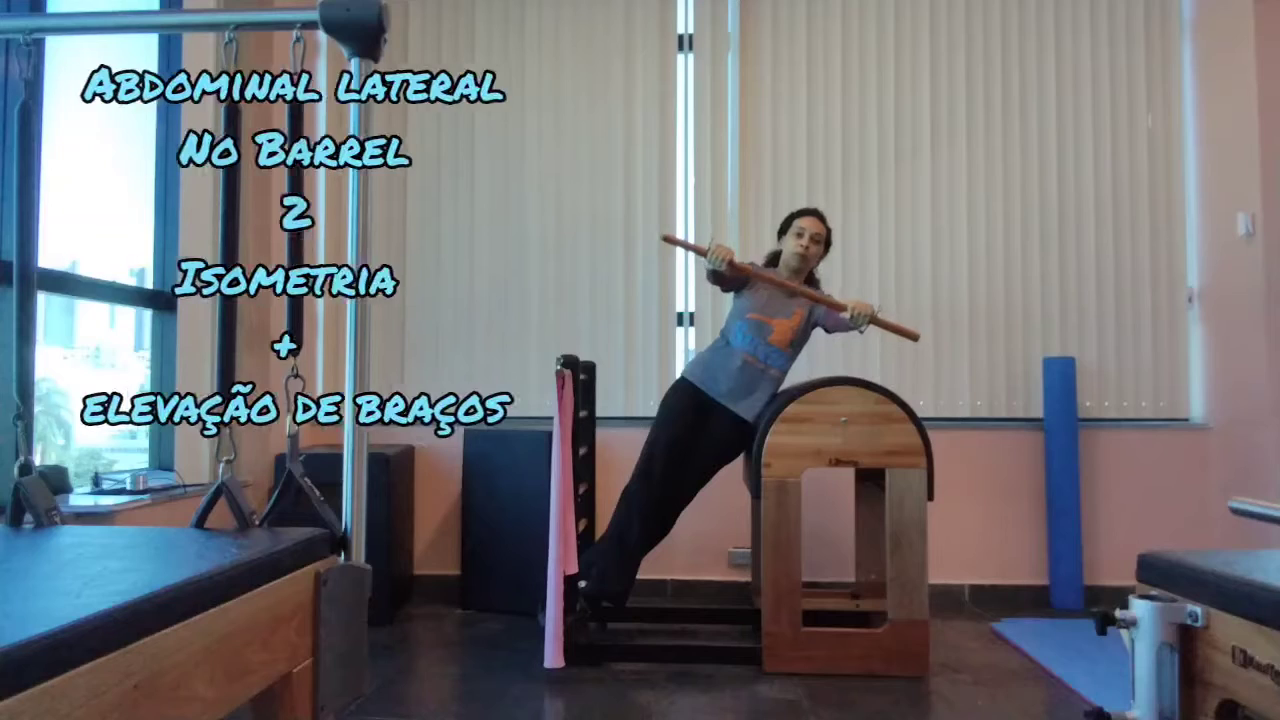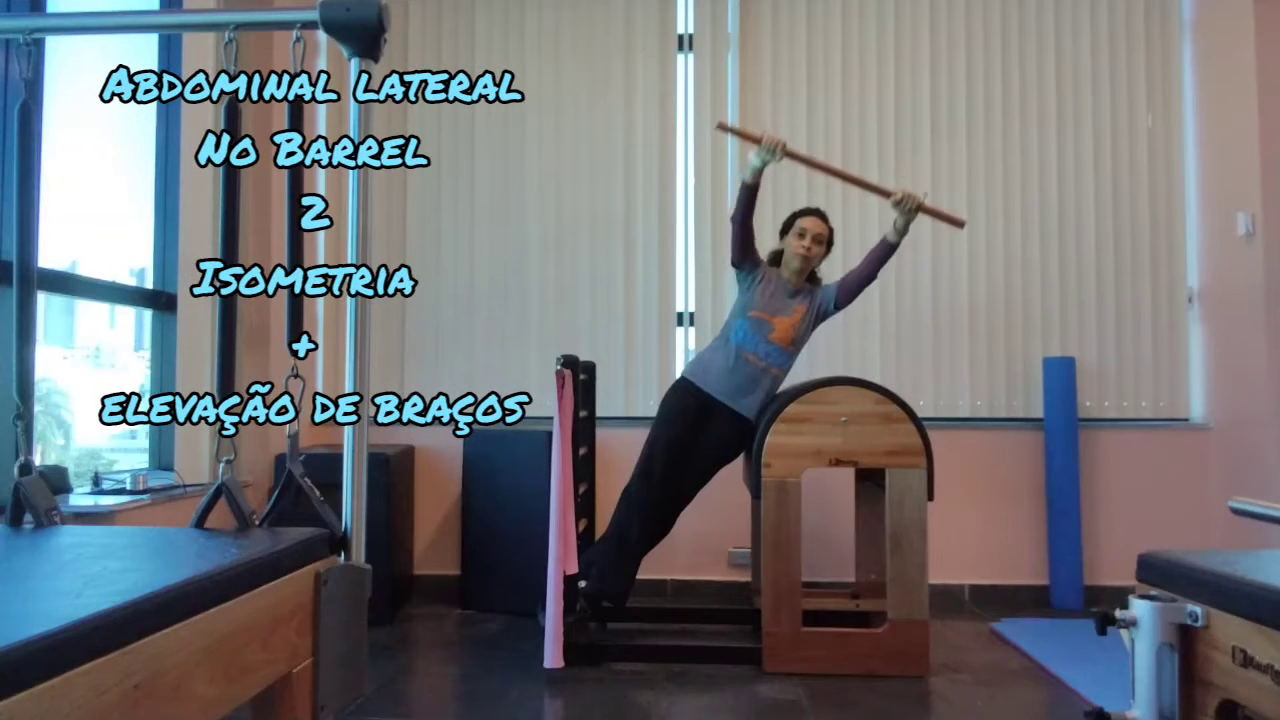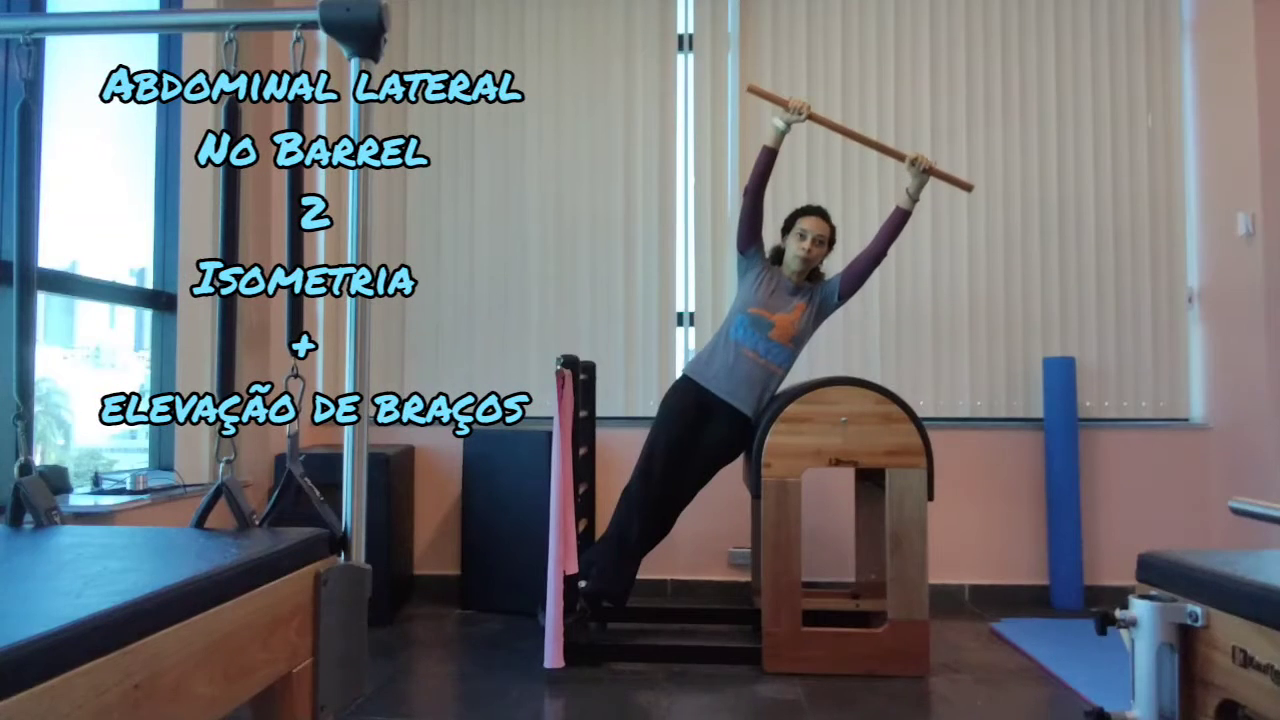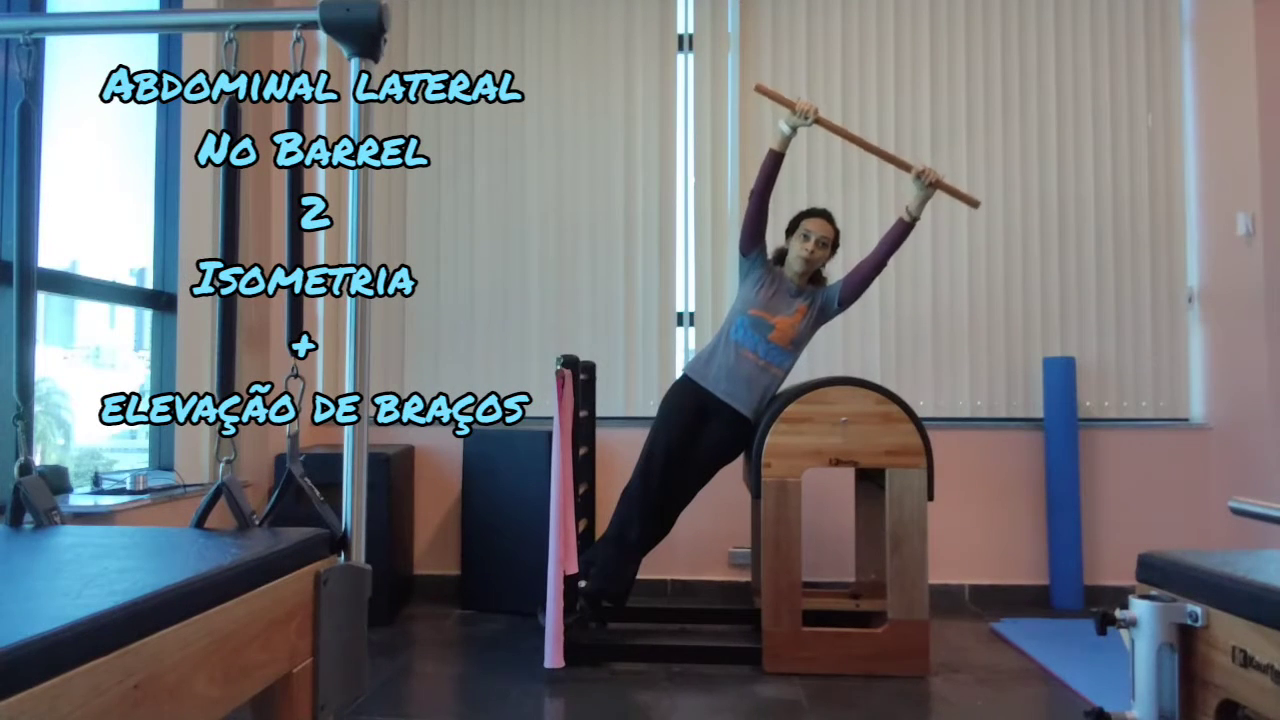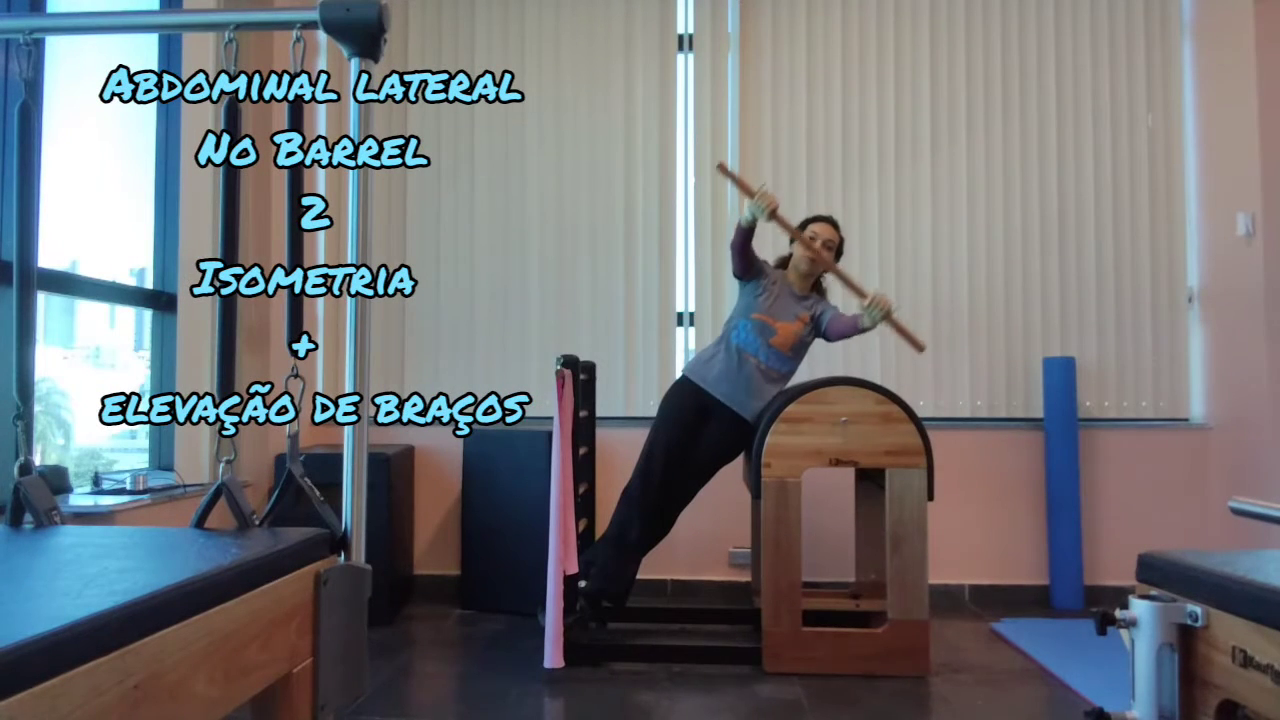
dt=0.5s
person 1, frame 1
left shoulder: (814, 301)
right shoulder: (752, 276)
left elbow: (836, 320)
right elbow: (720, 276)
left wrist: (855, 318)
right wrist: (715, 262)
left hip: (741, 414)
right hip: (697, 387)
left knee: (672, 498)
right knee: (647, 483)
left ankle: (602, 587)
right ankle: (592, 579)
person 1, frame 2
left shoulder: (819, 301)
right shoulder: (754, 274)
left elbow: (866, 272)
right elbow: (741, 222)
left wrist: (900, 227)
right wrist: (757, 166)
left hip: (741, 413)
right hip: (697, 387)
left knee: (672, 498)
right knee: (648, 482)
left ankle: (603, 586)
right ankle: (593, 579)
person 1, frame 3
left shoulder: (822, 297)
right shoulder: (756, 269)
left elbow: (874, 254)
right elbow: (751, 198)
left wrist: (911, 195)
right wrist: (780, 131)
left hip: (740, 413)
right hip: (697, 386)
left knee: (672, 499)
right knee: (648, 483)
left ankle: (601, 588)
right ankle: (592, 580)
person 1, frame 4
left shoulder: (822, 302)
right shoulder: (757, 269)
left elbow: (874, 263)
right elbow: (757, 200)
left wrist: (915, 208)
right wrist: (786, 135)
left hip: (739, 415)
right hip: (697, 386)
left knee: (669, 500)
right knee: (647, 483)
left ankle: (601, 587)
right ankle: (593, 579)
person 1, frame 5
left shoulder: (818, 311)
right shoulder: (759, 278)
left elbow: (840, 328)
right elbow: (738, 251)
left wrist: (866, 320)
right wrist: (751, 217)
left hip: (741, 416)
right hip: (698, 387)
left knee: (670, 499)
right knee: (647, 484)
left ankle: (600, 590)
right ankle: (590, 579)
